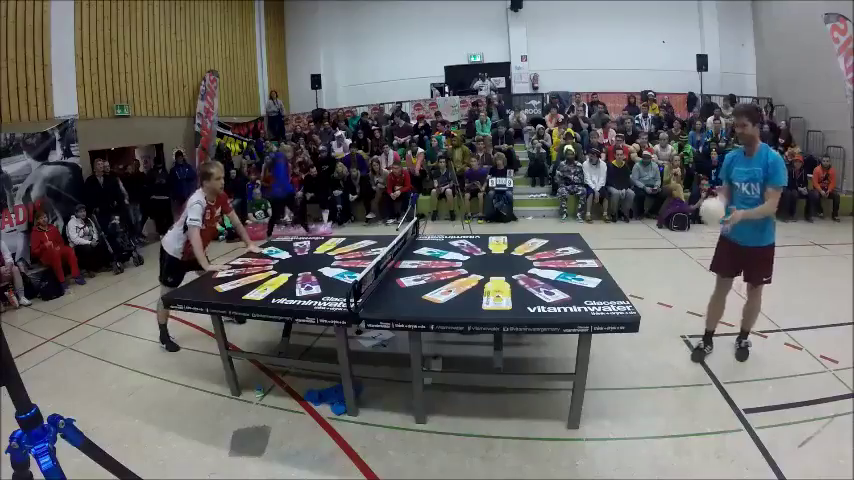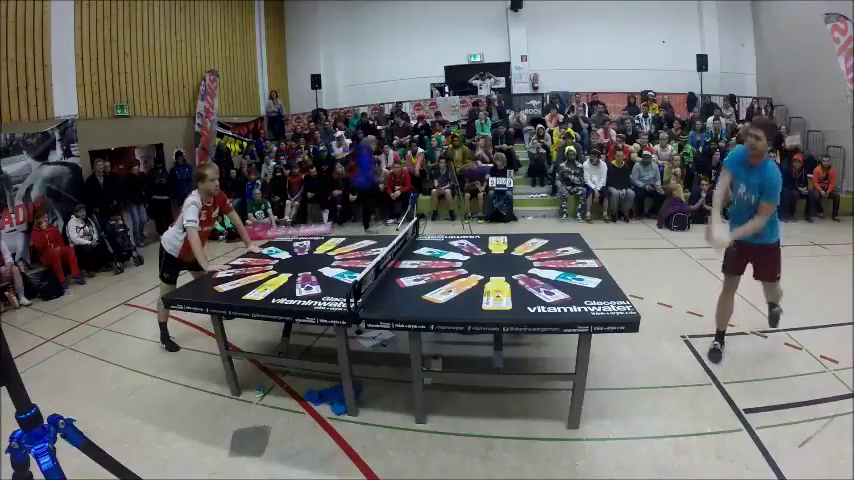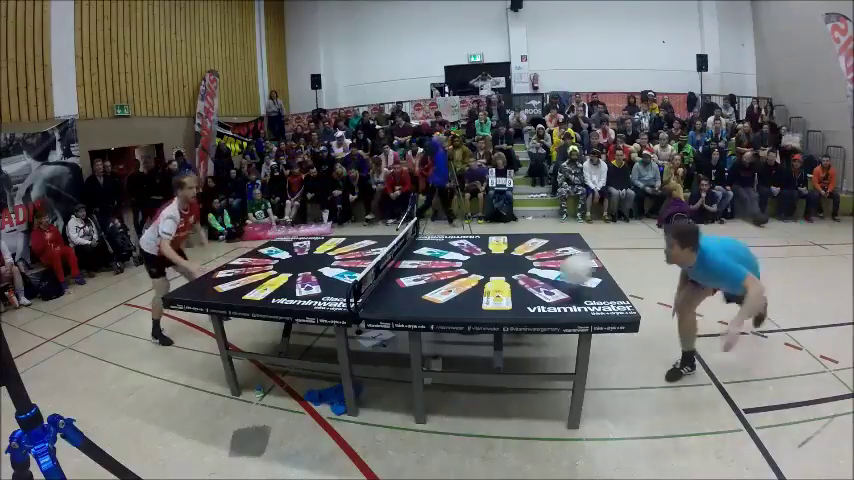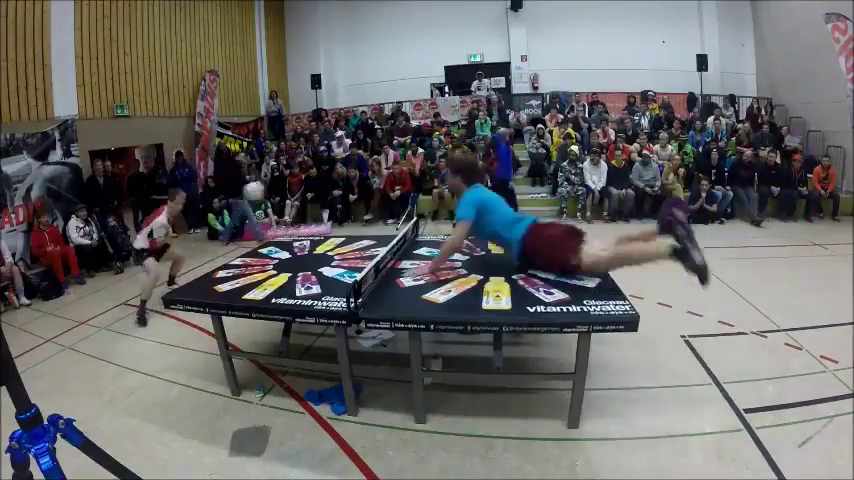
dt=1s
person 1, frame 1
left shoulder: (773, 161)
right shoulder: (731, 158)
left elbow: (771, 205)
right elbow: (726, 192)
left wrist: (742, 215)
left hip: (760, 241)
right hip: (730, 237)
left knee: (754, 292)
right knee: (720, 289)
left ankle: (743, 338)
right ankle: (707, 339)
person 1, frame 2
left shoulder: (772, 175)
right shoulder: (737, 154)
left elbow: (762, 219)
right elbow: (721, 186)
left wrist: (733, 236)
right wrist: (715, 219)
left hip: (765, 239)
right hip: (736, 235)
left knee: (770, 286)
right knee: (729, 287)
left ankle: (774, 304)
right ankle: (719, 339)
person 1, frame 3
left shoulder: (716, 260)
right shoulder: (685, 257)
left elbow: (756, 287)
right elbow: (686, 269)
left wrist: (736, 325)
right wrist: (679, 294)
left hip: (742, 275)
left knee: (752, 305)
right knee: (683, 307)
left ankle: (760, 306)
right ankle: (687, 360)
person 1, frame 4
left shoulder: (470, 199)
right shoulder: (482, 194)
left elbow: (456, 240)
left wrist: (433, 266)
left hip: (534, 242)
right hip: (540, 232)
left knee: (606, 260)
right knee: (609, 250)
left ankle: (677, 251)
right ankle: (668, 225)
person 2, frame 1
left shoulder: (220, 197)
right shoulder: (197, 202)
left elbow: (234, 219)
right elbow: (194, 235)
left wrist: (249, 244)
right wrist: (206, 265)
left hip: (194, 249)
right hip: (174, 250)
right knee: (168, 293)
right ankle: (163, 335)
person 2, frame 2
left shoulder: (219, 197)
right shoulder: (193, 203)
left elbow: (235, 219)
right elbow: (193, 236)
left wrist: (249, 244)
right wrist: (207, 265)
left hip: (192, 251)
right hip: (173, 249)
right knee: (167, 292)
right ankle: (164, 335)
person 2, frame 3
left shoulder: (192, 205)
right shoulder: (170, 215)
left elbow: (196, 227)
right elbow: (165, 248)
left wrist: (206, 247)
right wrist: (189, 265)
left hip: (172, 248)
right hip: (152, 250)
left knee: (196, 276)
right knee: (163, 292)
right ankle: (156, 331)
person 2, frame 4
left shoulder: (166, 210)
right shoulder: (161, 220)
right elbow: (159, 243)
left wrist: (168, 231)
right wrist: (167, 236)
left hip: (153, 244)
right hip: (143, 247)
left knee: (179, 257)
right knee: (154, 272)
left ankle: (171, 283)
right ankle: (141, 310)
